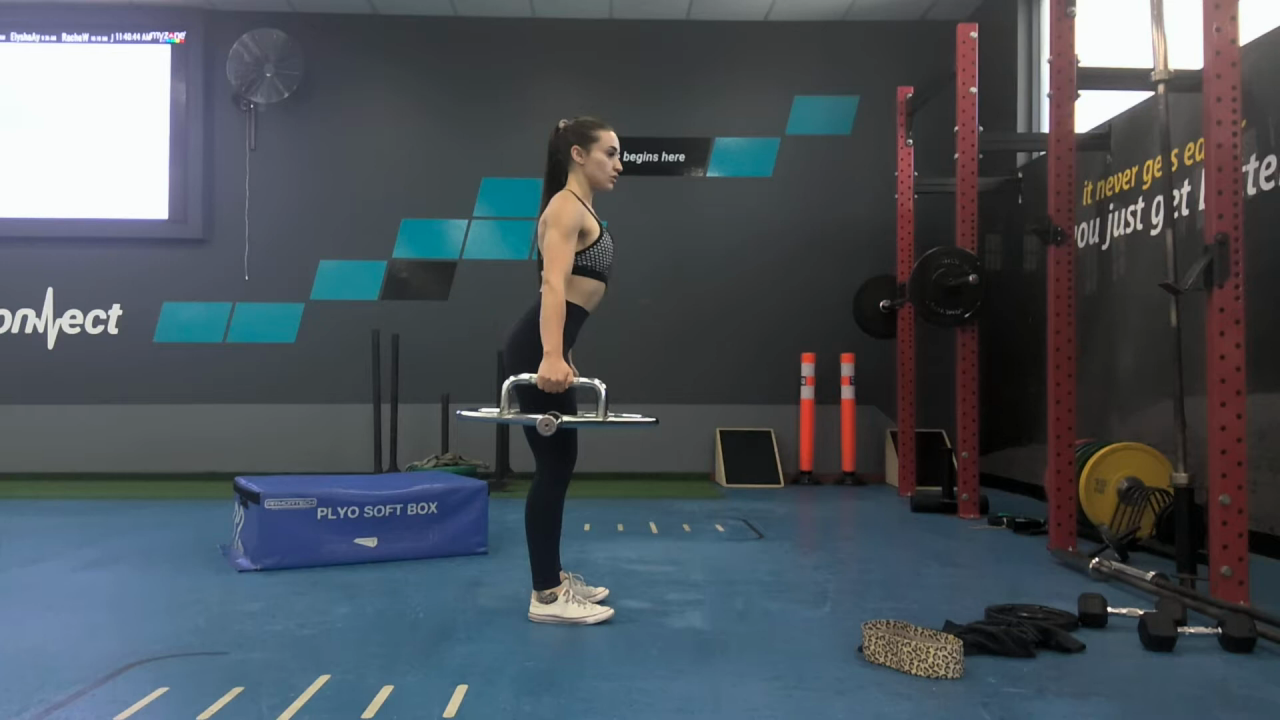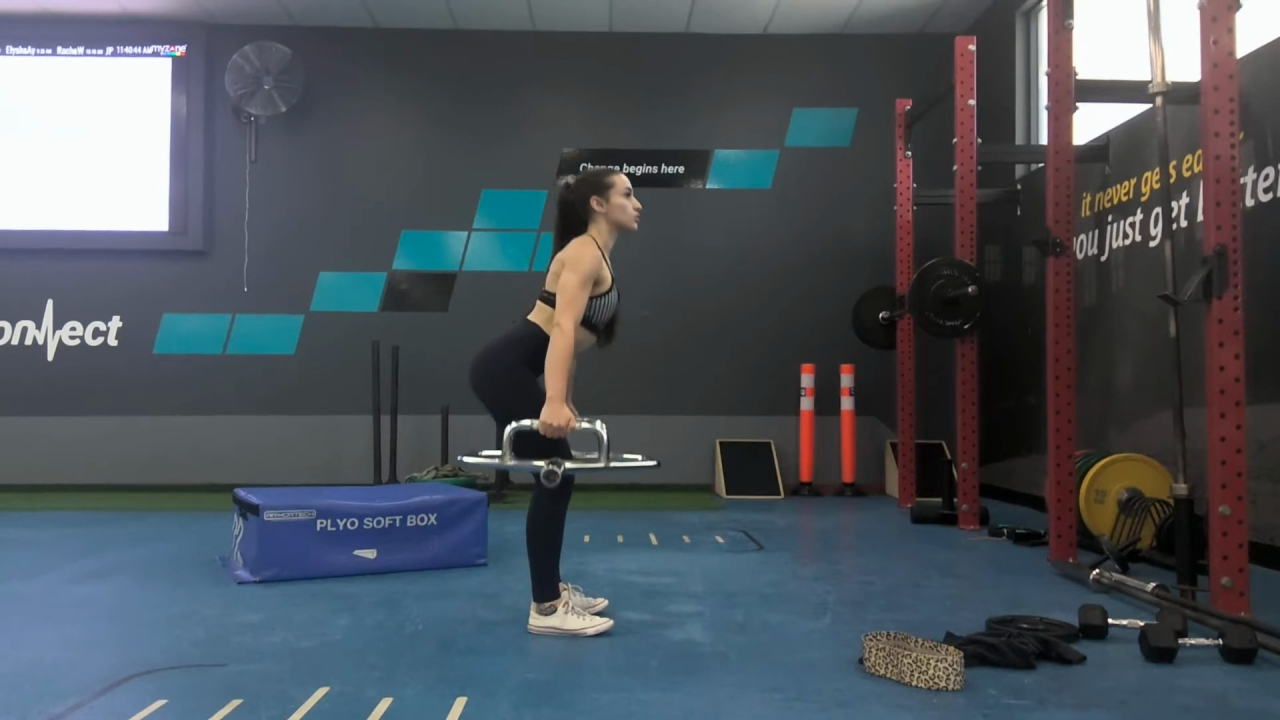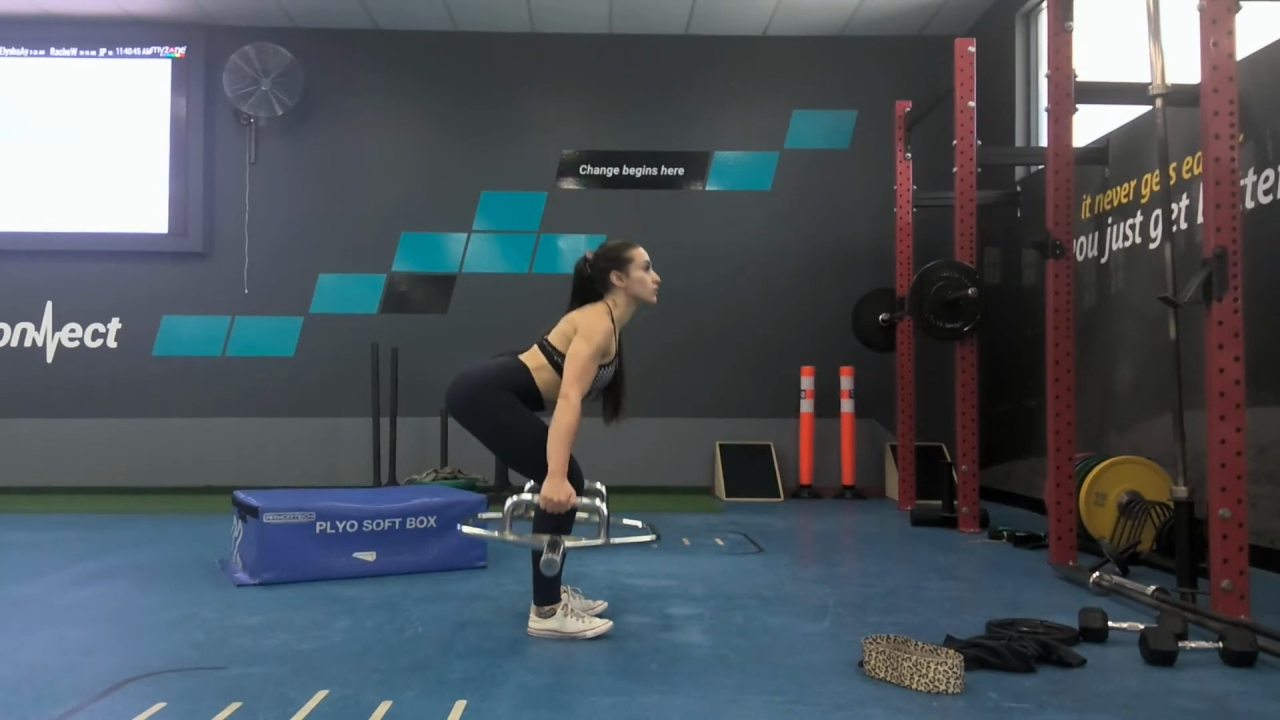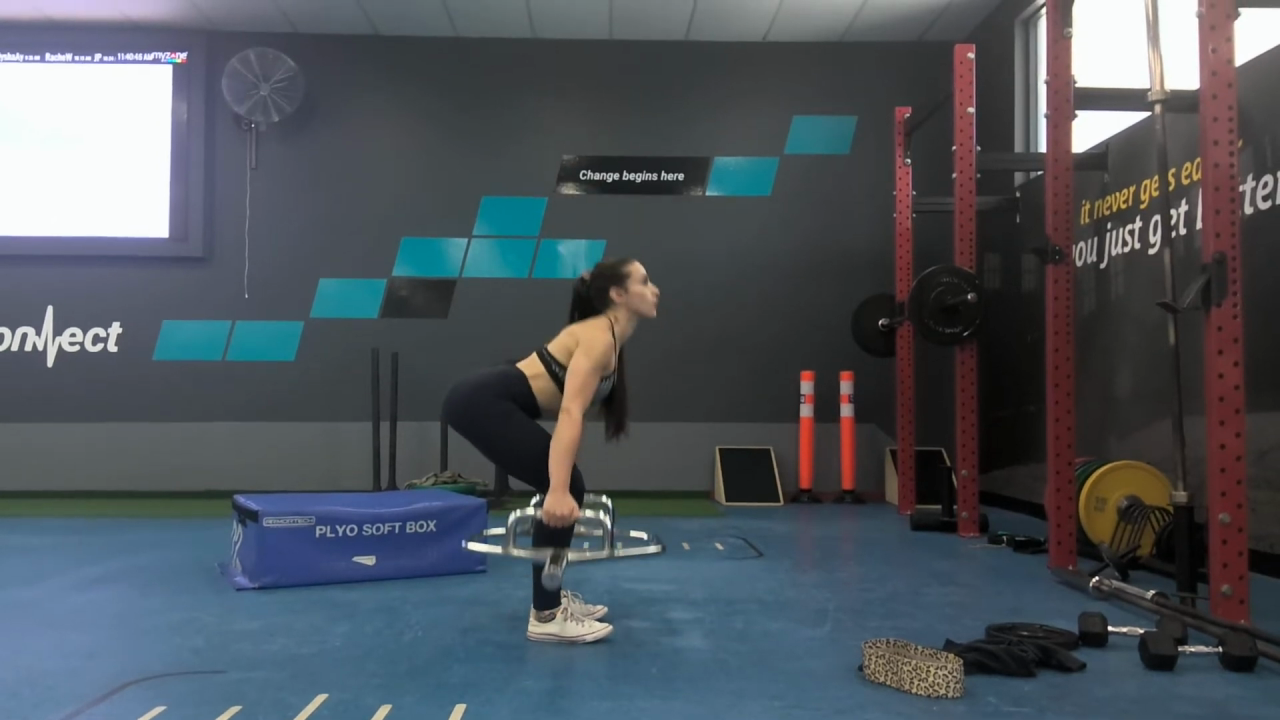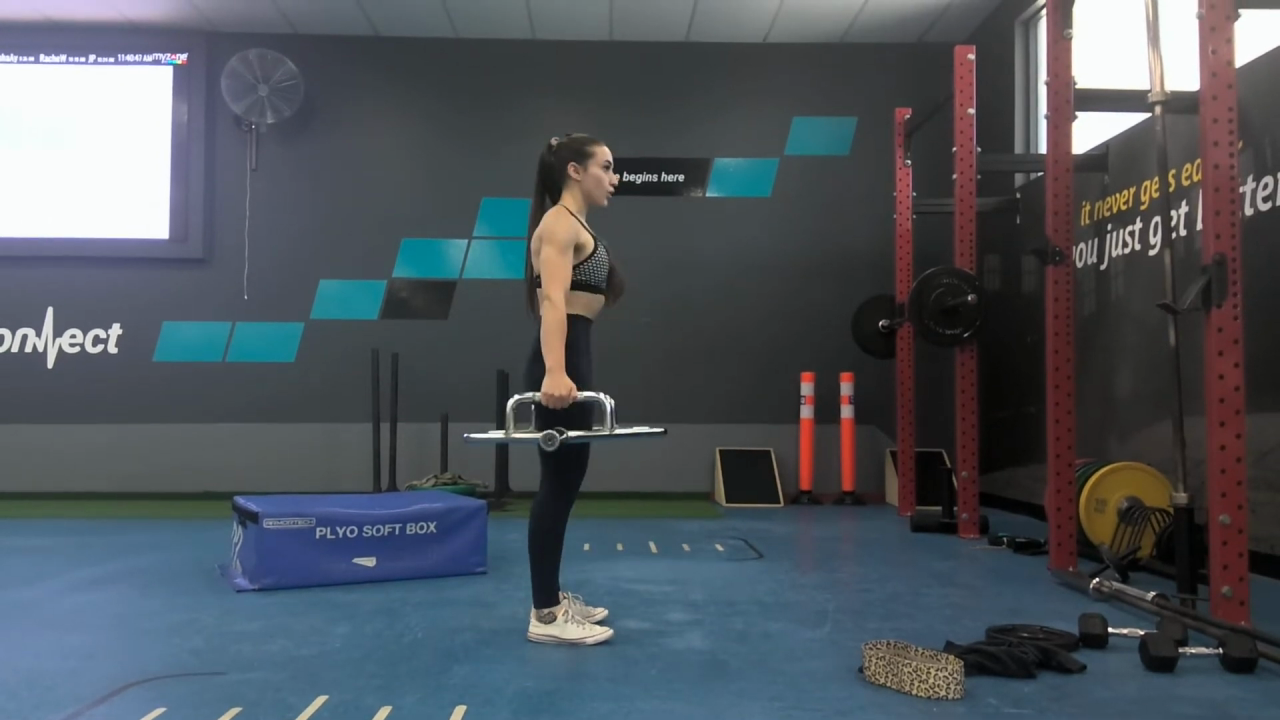
dt=0.7s
person 1, frame 1
left shoulder: (578, 207)
right shoulder: (566, 207)
right elbow: (553, 286)
right wrist: (551, 357)
left hip: (547, 346)
right hip: (539, 349)
left knee: (560, 463)
right knee: (554, 466)
left ankle: (553, 578)
right ankle: (547, 597)
person 1, frame 2
left shoulder: (595, 256)
right shoulder: (585, 253)
left elbow: (568, 333)
right elbow: (562, 329)
left wrist: (564, 400)
right wrist: (553, 403)
left hip: (514, 370)
right hip: (506, 369)
left knee: (557, 476)
right knee: (553, 479)
left ankle: (552, 589)
right ankle: (546, 609)
person 1, frame 3
left shoulder: (605, 325)
right shoulder: (598, 323)
left elbow: (568, 397)
right elbow: (568, 400)
left wrist: (559, 470)
right wrist: (555, 478)
left hip: (486, 392)
right hip: (482, 395)
left knee: (566, 480)
right knee: (564, 487)
left ankle: (551, 590)
right ankle: (547, 611)
person 1, frame 4
left shoulder: (606, 340)
right shoulder: (599, 338)
left elbow: (571, 413)
right elbow: (570, 415)
left wrist: (563, 485)
right wrist: (558, 491)
left hip: (486, 402)
right hip: (480, 404)
left knee: (567, 487)
right knee: (565, 493)
left ankle: (552, 596)
right ankle: (546, 615)
person 1, frame 5
left shoulder: (573, 224)
right shoulder: (560, 223)
right elbow: (553, 302)
right wrist: (555, 373)
left hip: (569, 360)
right hip: (561, 362)
left knee: (563, 483)
right knee: (558, 485)
left ankle: (552, 598)
right ankle: (546, 616)
